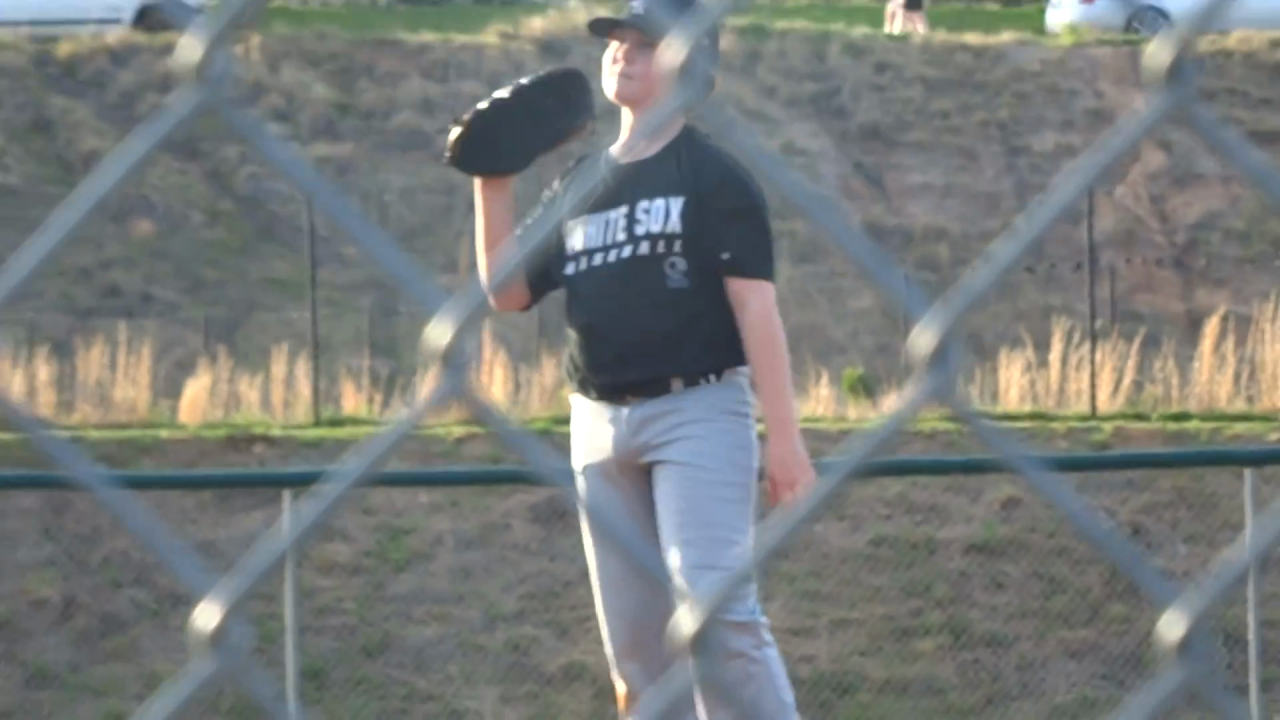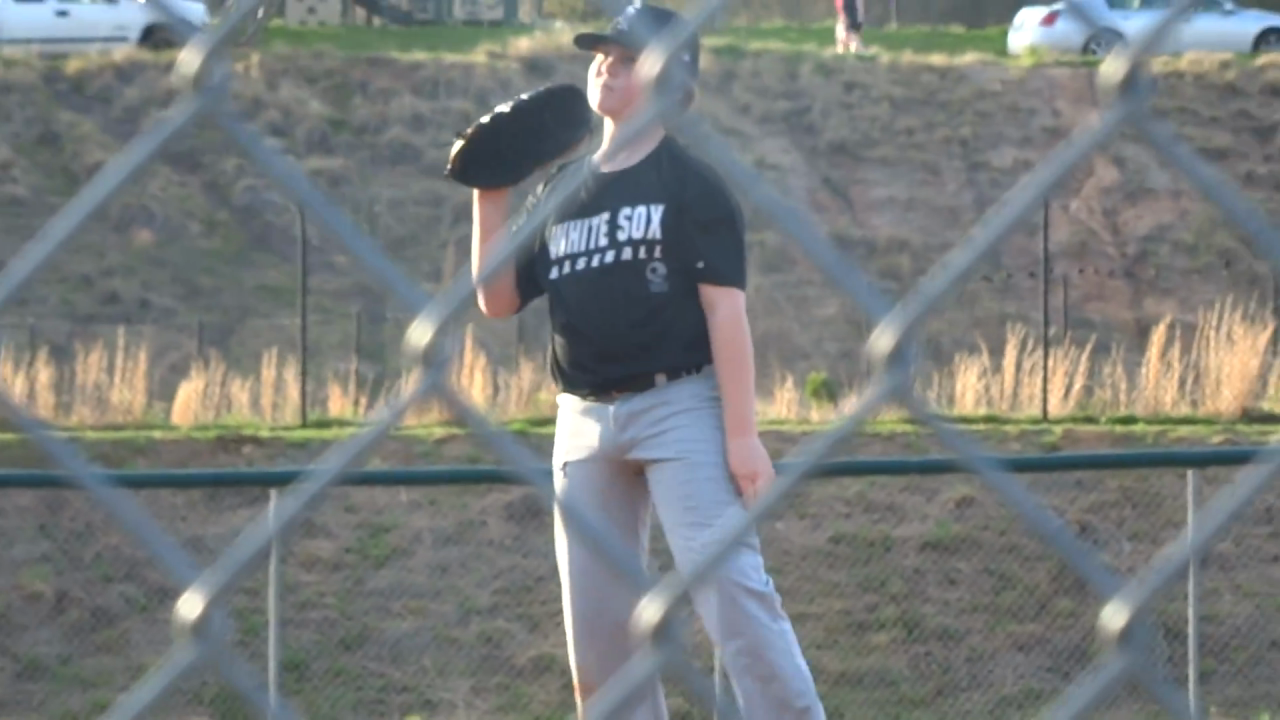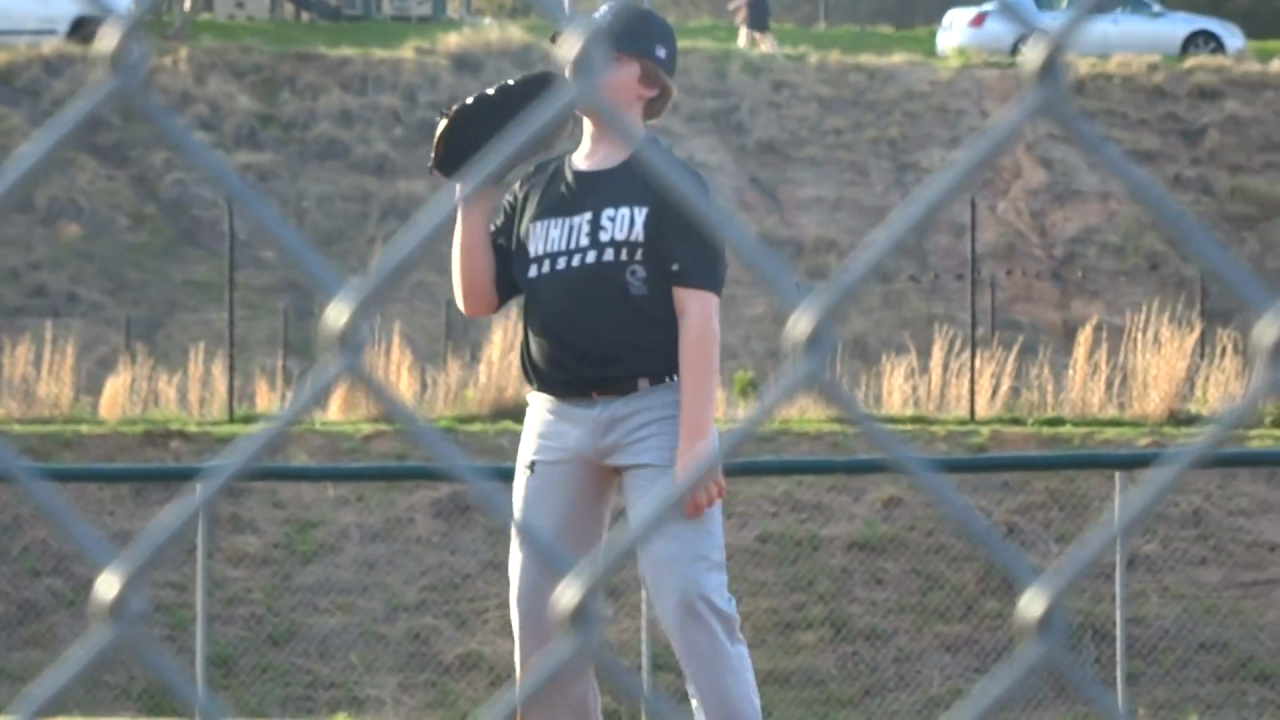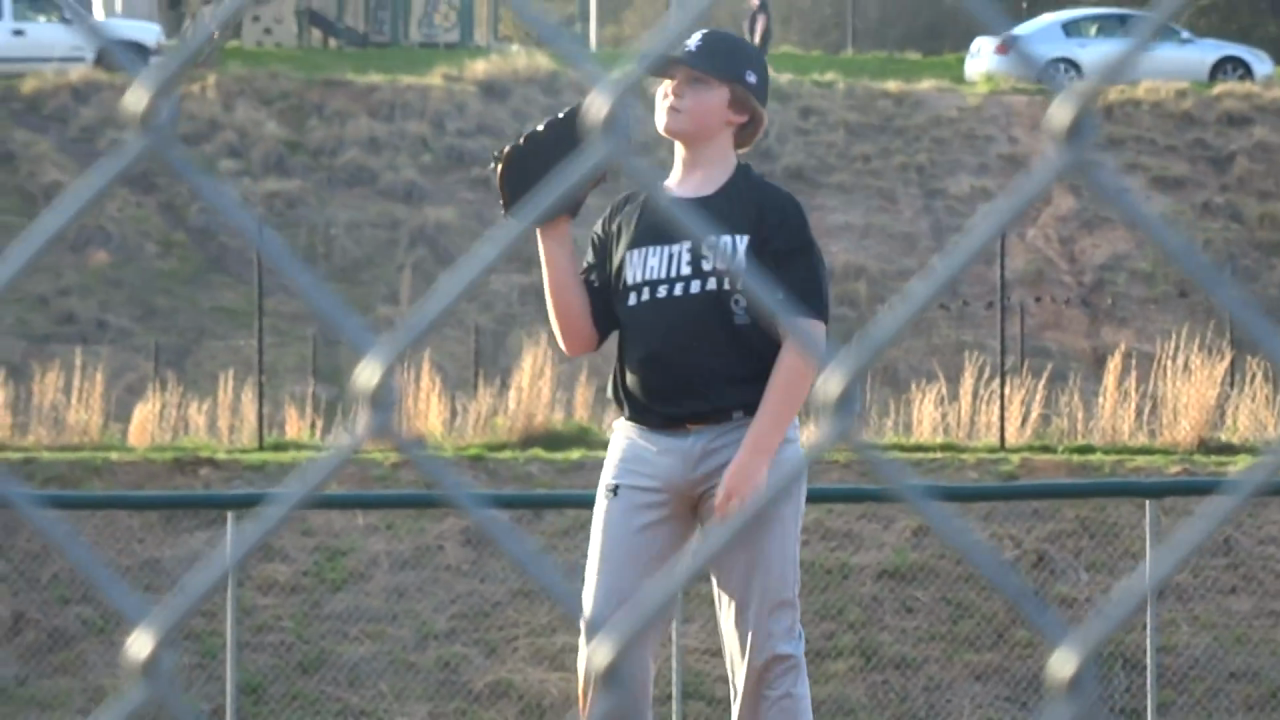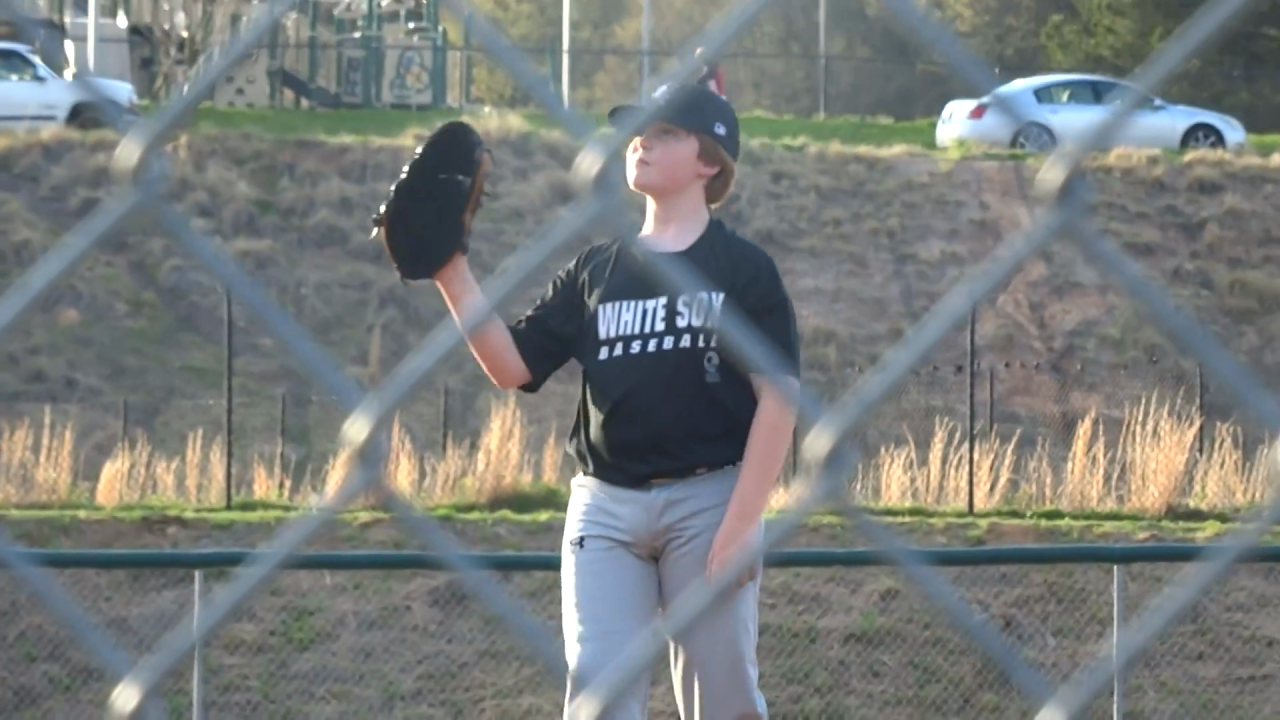
dt=0.3s
person 1, frame 1
left shoulder: (713, 172)
right shoulder: (579, 180)
left elbow: (755, 305)
right elbow: (508, 292)
left wrist: (783, 434)
right wrist: (491, 188)
left hip: (698, 409)
right hip: (599, 423)
left knee: (717, 612)
right knee: (634, 629)
person 1, frame 2
left shoulder: (694, 182)
right shoulder: (557, 189)
left elbow: (726, 310)
right elbow: (498, 300)
left wrist: (743, 433)
right wrist: (490, 197)
left hip: (682, 405)
right hip: (584, 419)
left knee: (731, 582)
right knee: (596, 615)
person 1, frame 3
left shoulder: (672, 184)
right shoulder: (534, 187)
left elbow: (699, 314)
right elbow: (476, 299)
left wrist: (695, 438)
right wrist: (472, 192)
left hip: (653, 411)
right hip: (556, 419)
left knee: (693, 596)
right knee: (539, 611)
person 1, frame 4
left shoulder: (772, 211)
right shoulder: (626, 216)
left elbow: (805, 339)
right elbow: (579, 337)
left wrist: (757, 453)
right wrist: (552, 230)
left hip: (747, 444)
right hip: (642, 451)
left knee: (763, 639)
right knee: (608, 633)
person 1, frame 5
left shoulder: (744, 268)
right shoulder: (594, 269)
left elbow: (777, 398)
right elbow: (512, 369)
left wrist: (741, 526)
right wrist: (452, 271)
left hip: (707, 498)
right hip: (605, 504)
